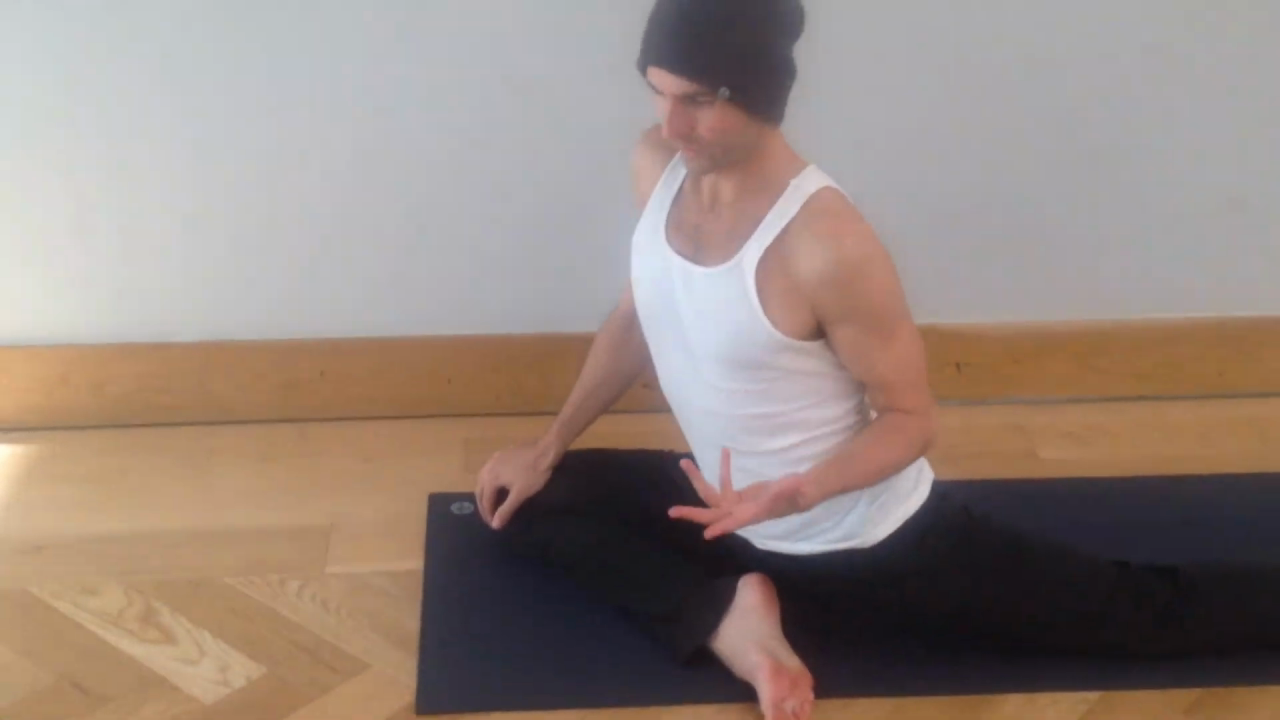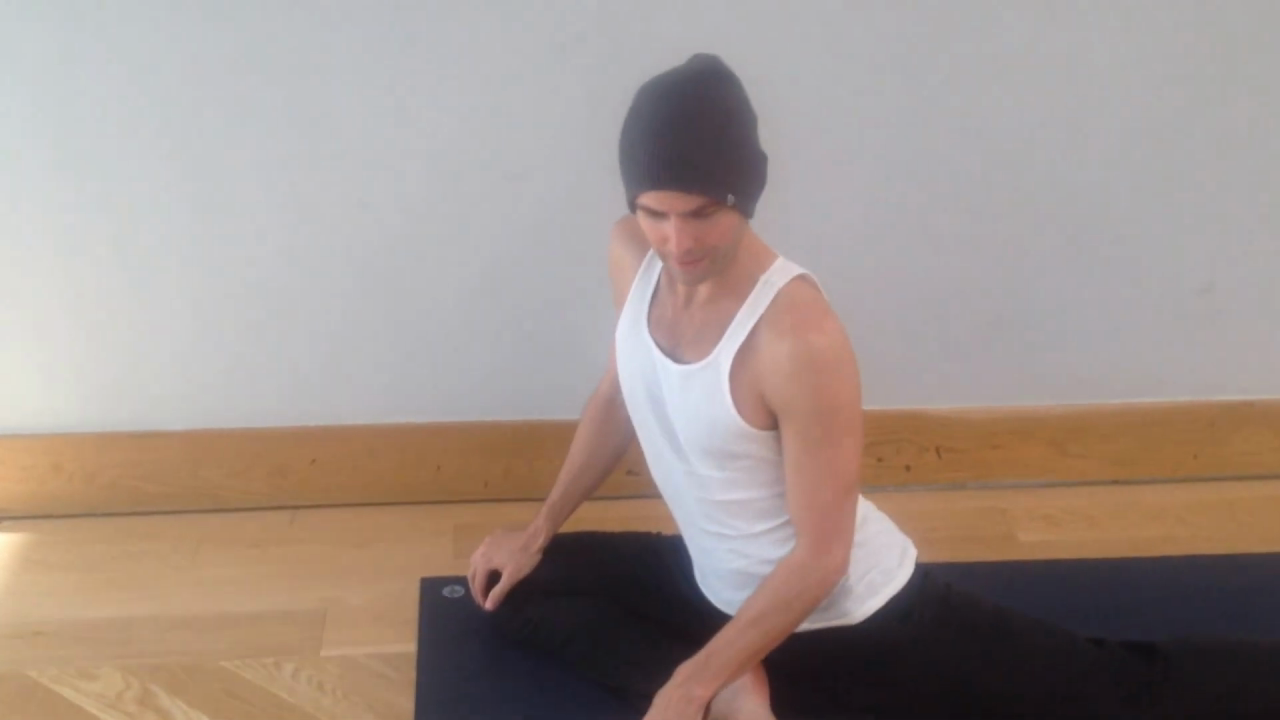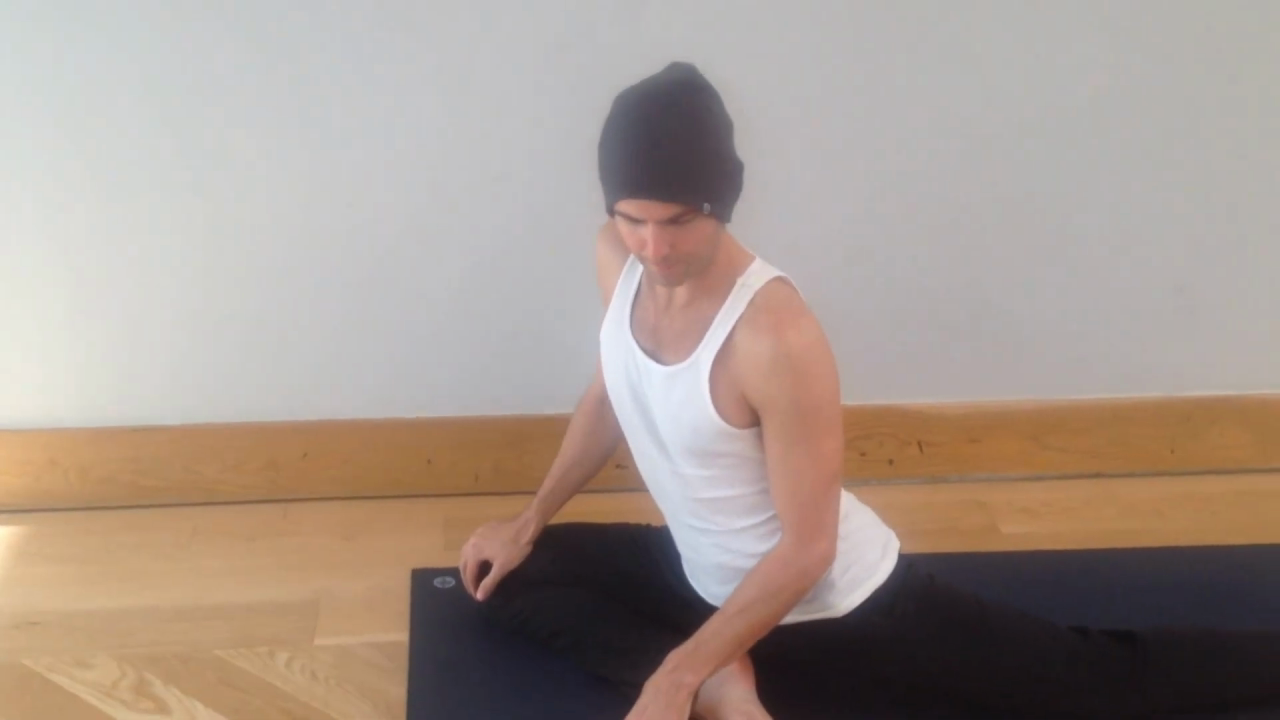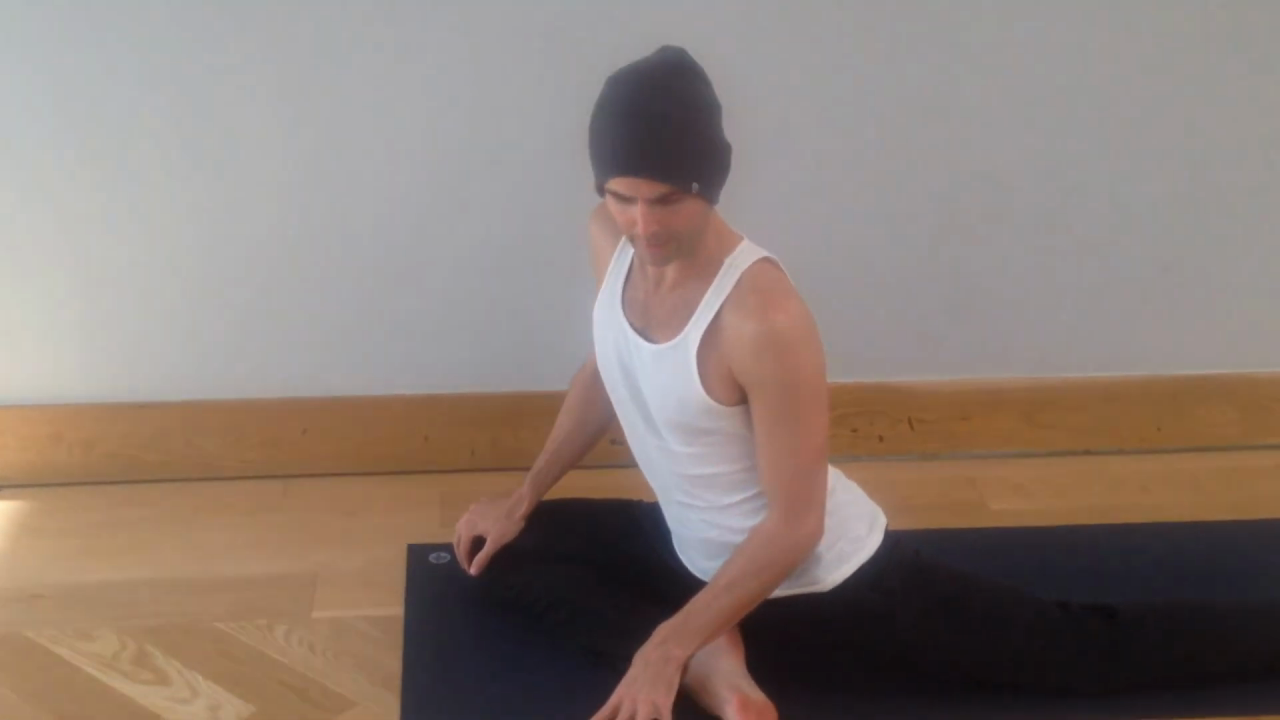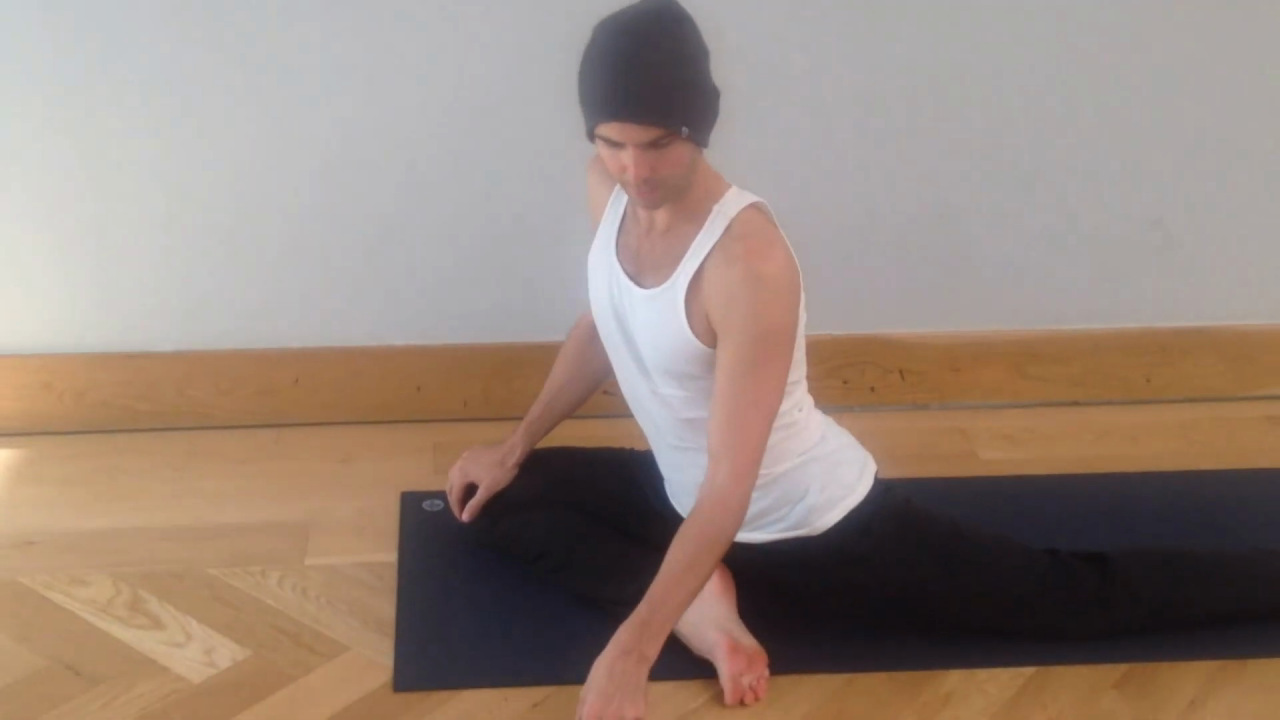
dt=0.7s
person 1, frame 1
left shoulder: (828, 245)
right shoulder: (655, 162)
left elbow: (911, 417)
right elbow: (640, 313)
left wrist: (794, 494)
right wrist: (549, 445)
left hip: (866, 539)
right hip: (732, 504)
left knee: (1134, 610)
right knee: (528, 503)
right ankle: (722, 615)
person 1, frame 2
left shoulder: (798, 336)
right shoulder: (631, 254)
left elbow: (821, 557)
right elbow: (620, 393)
right wrist: (539, 529)
left hip: (855, 614)
right hip: (720, 586)
right knee: (521, 584)
person 1, frame 3
left shoulder: (774, 337)
right shoulder: (616, 257)
left elbow: (807, 551)
right elbow: (611, 391)
right wrist: (530, 519)
left hip: (839, 607)
right hip: (707, 575)
right knee: (512, 574)
person 1, frame 4
left shoulder: (761, 317)
right shoulder: (609, 237)
left elbow: (795, 527)
right elbow: (606, 371)
left wrist: (667, 645)
right wrist: (523, 495)
left hip: (824, 581)
right hip: (696, 550)
left knee: (1085, 651)
right knee: (503, 551)
person 1, frame 5
left shoulder: (747, 262)
right shoulder: (608, 186)
left elbow: (731, 489)
right elbow: (604, 325)
left wrist: (632, 649)
right wrist: (516, 442)
left hip: (814, 525)
right hip: (684, 493)
left knee: (1069, 594)
right knee: (498, 498)
right ankle: (695, 599)
